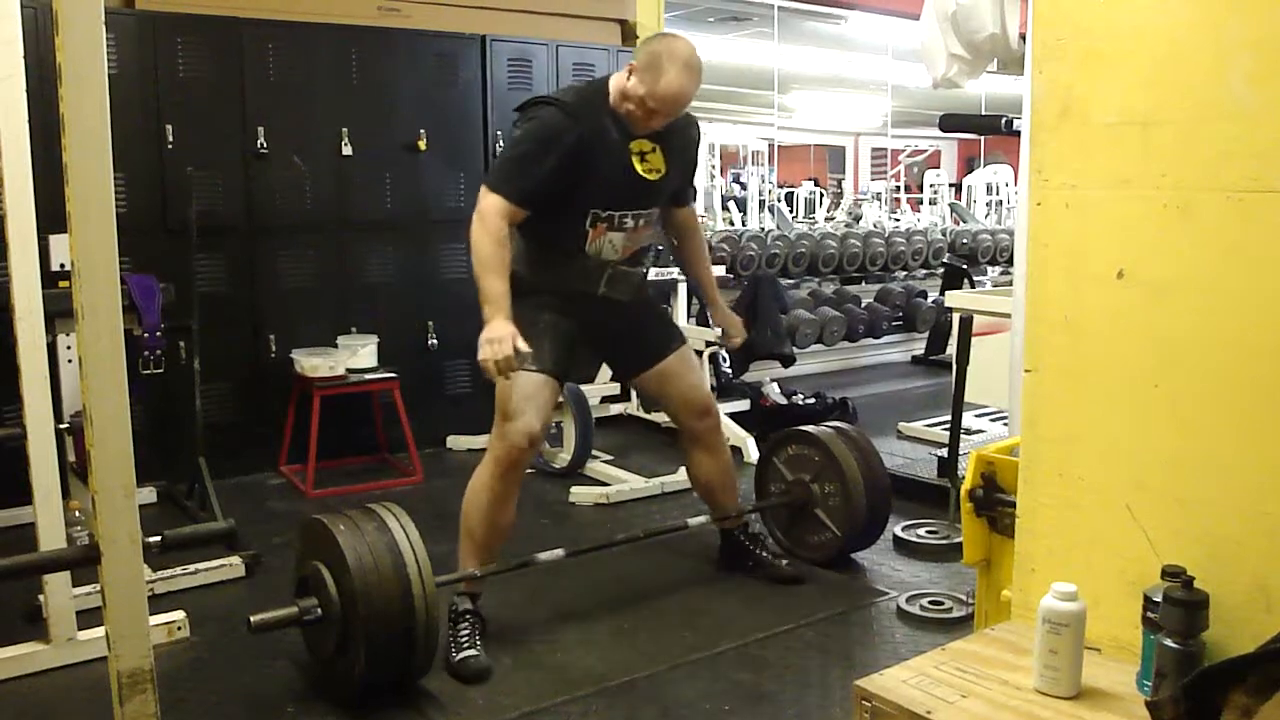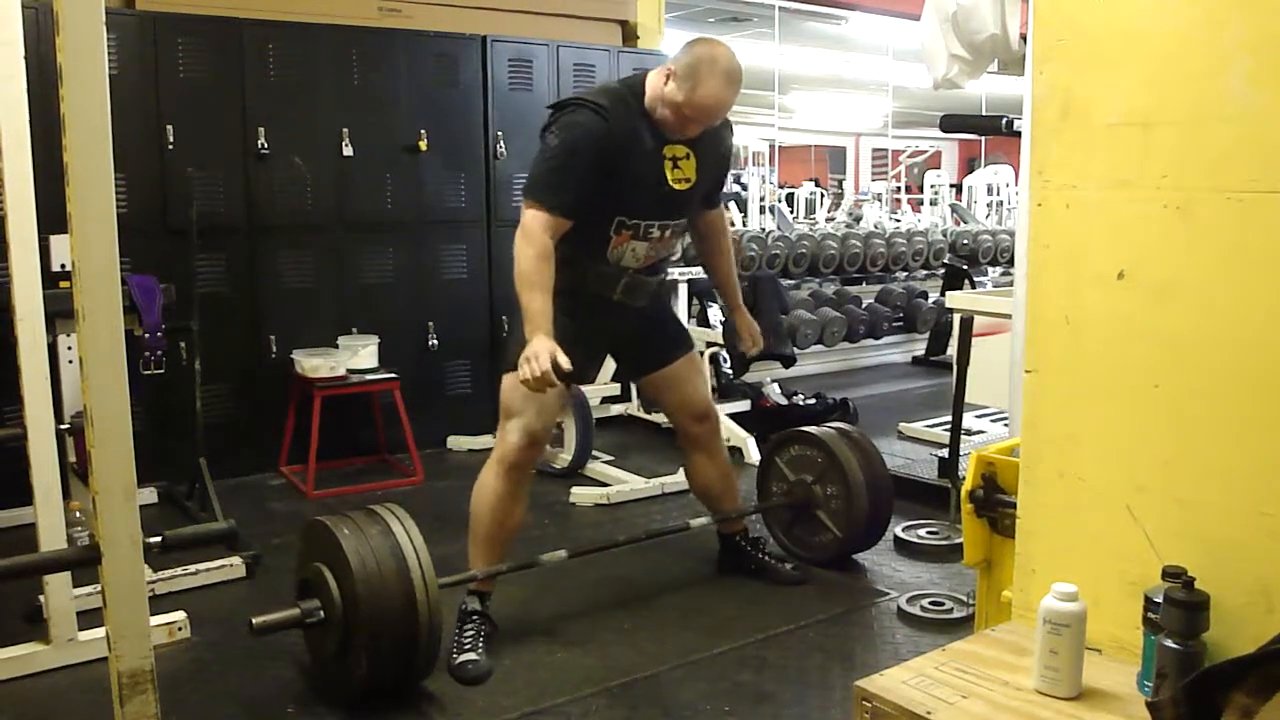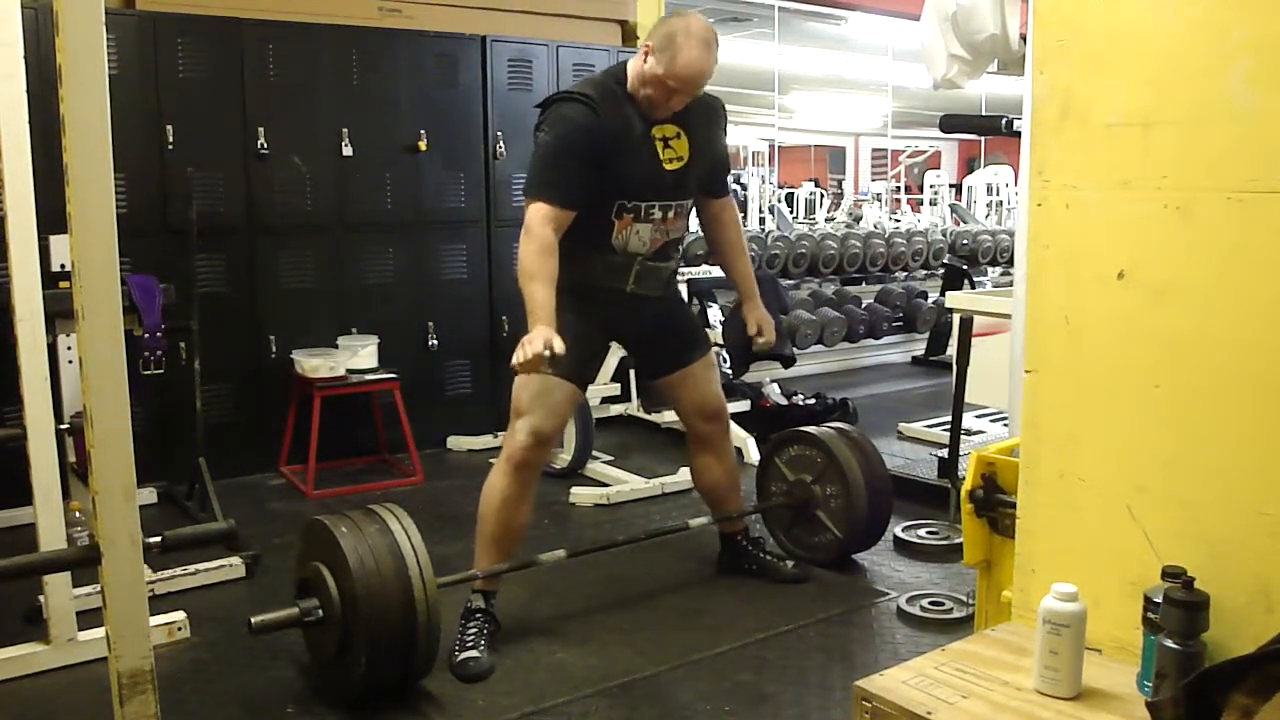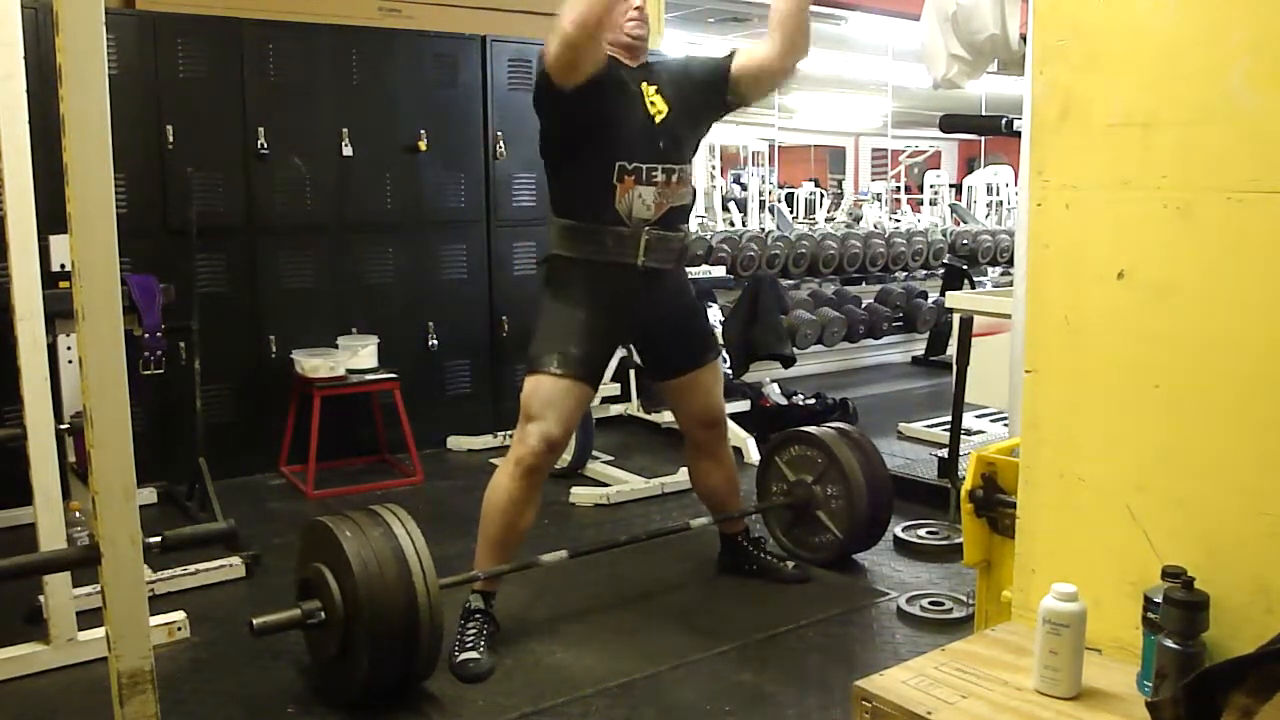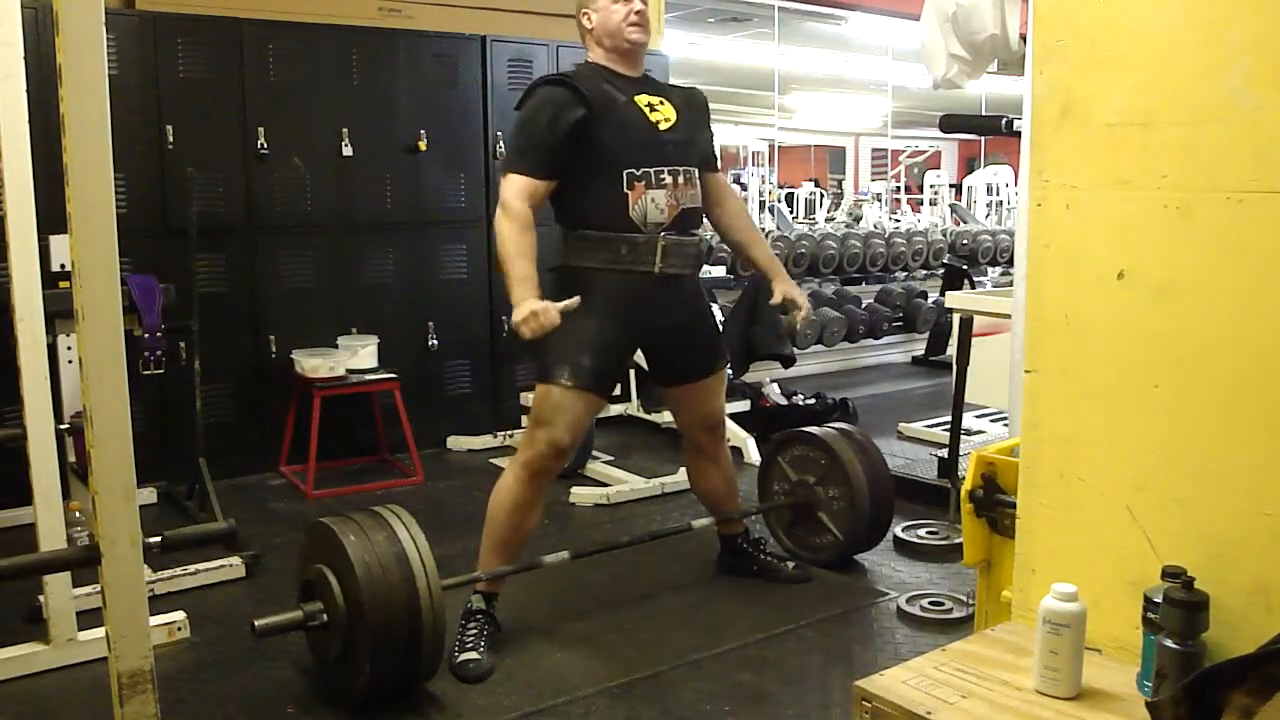
dt=1s
person 1, frame 1
left shoulder: (679, 134)
right shoulder: (560, 123)
left elbow: (680, 218)
right elbow: (491, 215)
left wrist: (715, 302)
right wrist: (497, 317)
left hip: (626, 295)
right hip: (548, 298)
left knee: (701, 412)
right knee: (515, 442)
left ankle: (738, 539)
right ankle: (464, 608)
person 1, frame 2
left shoulder: (712, 135)
right shoulder: (592, 123)
left elbow: (708, 221)
right elbow: (535, 230)
left wrist: (737, 309)
right wrist: (538, 335)
left hip: (641, 295)
right hip: (566, 294)
left knee: (700, 417)
right knee: (520, 442)
left ankle: (737, 542)
right ankle: (474, 610)
person 1, frame 3
left shoulder: (705, 116)
right shoulder: (581, 116)
left elbow: (717, 210)
right elbow: (542, 225)
left wrist: (750, 299)
right wrist: (542, 324)
left hip: (655, 290)
right hip: (580, 293)
left knee: (710, 416)
right knee: (527, 442)
left ankle: (737, 544)
right ankle: (479, 607)
person 1, frame 4
left shoulder: (686, 81)
right shoulder: (580, 78)
left elbow: (780, 58)
left hip: (665, 280)
right hip: (587, 283)
left knee: (709, 424)
right knee: (536, 445)
left ankle: (738, 544)
right ankle: (478, 607)
person 1, frame 5
left shoulder: (685, 102)
right shoulder: (564, 99)
left elbow: (719, 196)
right elbow: (515, 203)
left wrist: (775, 272)
right wrist: (525, 295)
left hip: (680, 289)
right hip: (600, 292)
left knee: (708, 432)
right knee: (546, 449)
left ankle: (737, 546)
right ankle: (480, 607)
